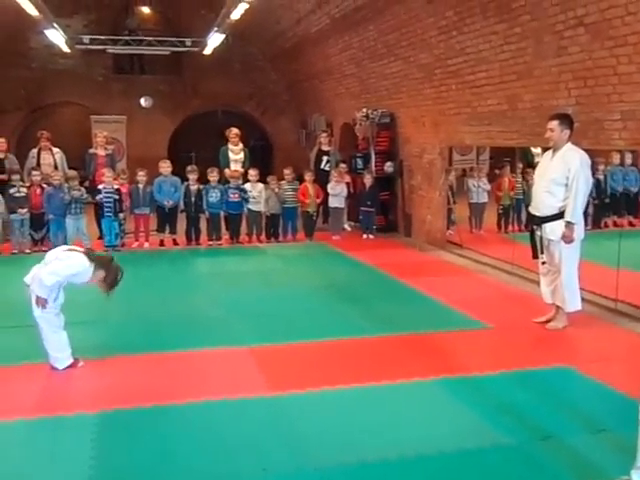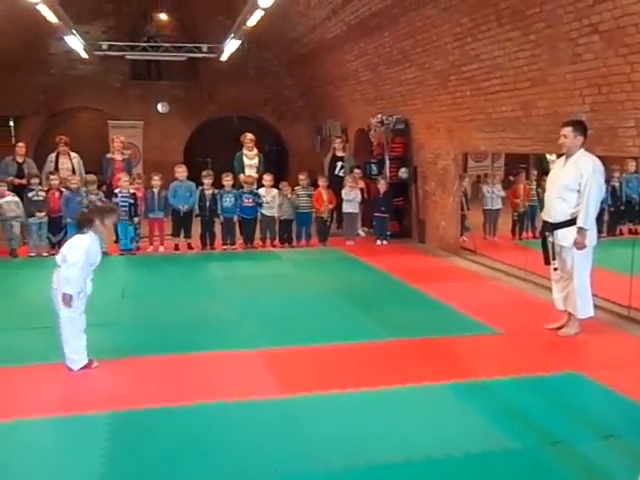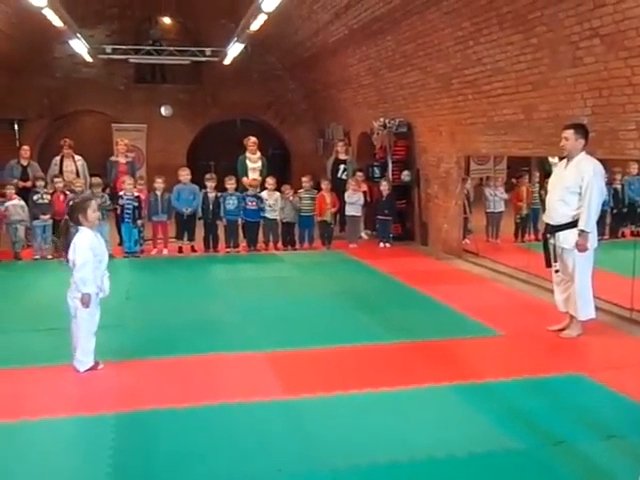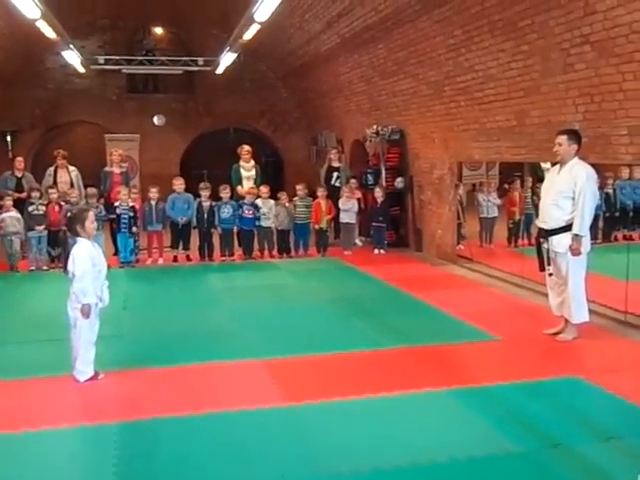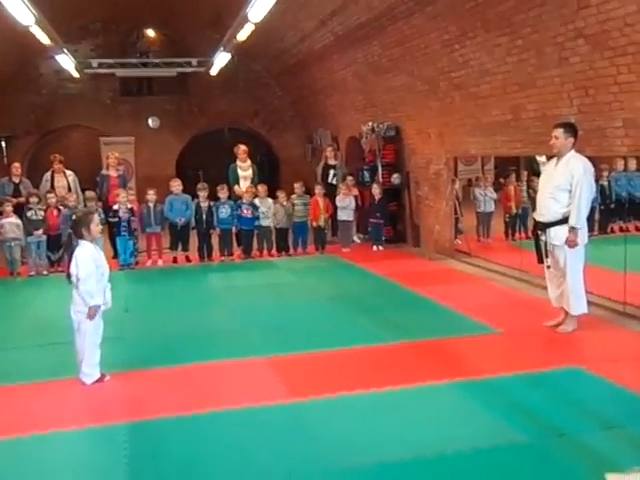
dt=0.3s
person 1, frame 1
left shoulder: (576, 158)
right shoulder: (547, 156)
left elbow: (578, 194)
left wrist: (570, 225)
right wrist: (534, 218)
left hip: (561, 224)
right hip: (543, 223)
left knee: (564, 269)
right knee: (547, 268)
left ankle: (563, 315)
right ankle: (554, 309)
person 1, frame 2
left shoulder: (589, 164)
right shoulder: (560, 163)
left elbow: (590, 200)
left wrist: (582, 231)
right wrist: (547, 224)
left hip: (573, 231)
right hip: (555, 230)
left knee: (576, 276)
right knee: (559, 275)
left ankle: (575, 321)
right ankle: (566, 316)
person 1, frame 3
left shoulder: (590, 167)
right shoulder: (561, 166)
left elbow: (591, 203)
left wrist: (583, 234)
right wrist: (548, 227)
left hip: (574, 233)
right hip: (557, 232)
left knee: (577, 278)
right knee: (561, 277)
left ankle: (577, 323)
right ankle: (568, 318)
person 1, frame 4
left shoulder: (583, 172)
right shoulder: (553, 172)
left elbow: (585, 207)
left wrist: (577, 238)
right wrist: (541, 231)
left hip: (568, 237)
right hip: (550, 236)
left knee: (571, 281)
right knee: (555, 281)
left ankle: (573, 326)
right ankle: (563, 321)
person 1, frame 5
left shoulder: (579, 165)
right shoulder: (550, 165)
left elbow: (581, 200)
left wrist: (574, 230)
right wrist: (538, 224)
left hip: (565, 230)
right hip: (548, 229)
left knee: (570, 274)
right knee: (554, 273)
left ankle: (572, 318)
right ankle: (563, 313)
person 2, frame 1
left shoulder: (88, 262)
right shoulder: (81, 266)
right elbow: (48, 275)
right wrist: (42, 295)
left hip: (47, 284)
right hip: (42, 285)
left knee: (55, 323)
right knee: (51, 324)
left ankle: (62, 358)
right ankle: (61, 361)
person 2, frame 2
left shoulder: (90, 237)
right shoulder: (84, 241)
right elbow: (71, 267)
left wrist: (72, 289)
right wrist: (68, 292)
left hip: (76, 287)
right hip: (68, 288)
left knee: (77, 323)
right knee: (72, 324)
left ankle: (78, 358)
right ankle: (77, 361)
person 2, frame 3
left shoulder: (91, 235)
right shoulder: (84, 239)
right elbow: (82, 269)
right wrist: (86, 292)
left hip: (91, 289)
right hip: (86, 291)
left knee: (87, 326)
right knee: (85, 326)
left ankle: (84, 359)
right ankle: (84, 362)
person 2, frame 4
left shoulder: (90, 245)
right shoulder: (82, 250)
right elbow: (82, 279)
right wrist: (86, 303)
left hip: (91, 300)
right hip: (85, 302)
left knee: (86, 336)
right knee: (84, 337)
left ankle: (83, 369)
right ankle: (84, 373)
person 2, frame 5
left shoulder: (91, 248)
right shoulder: (84, 252)
right elbow: (86, 282)
right wrist: (92, 304)
left hip: (92, 302)
right hip: (87, 305)
left knee: (91, 338)
right knee: (89, 339)
left ankle: (90, 371)
right ankle: (90, 375)
